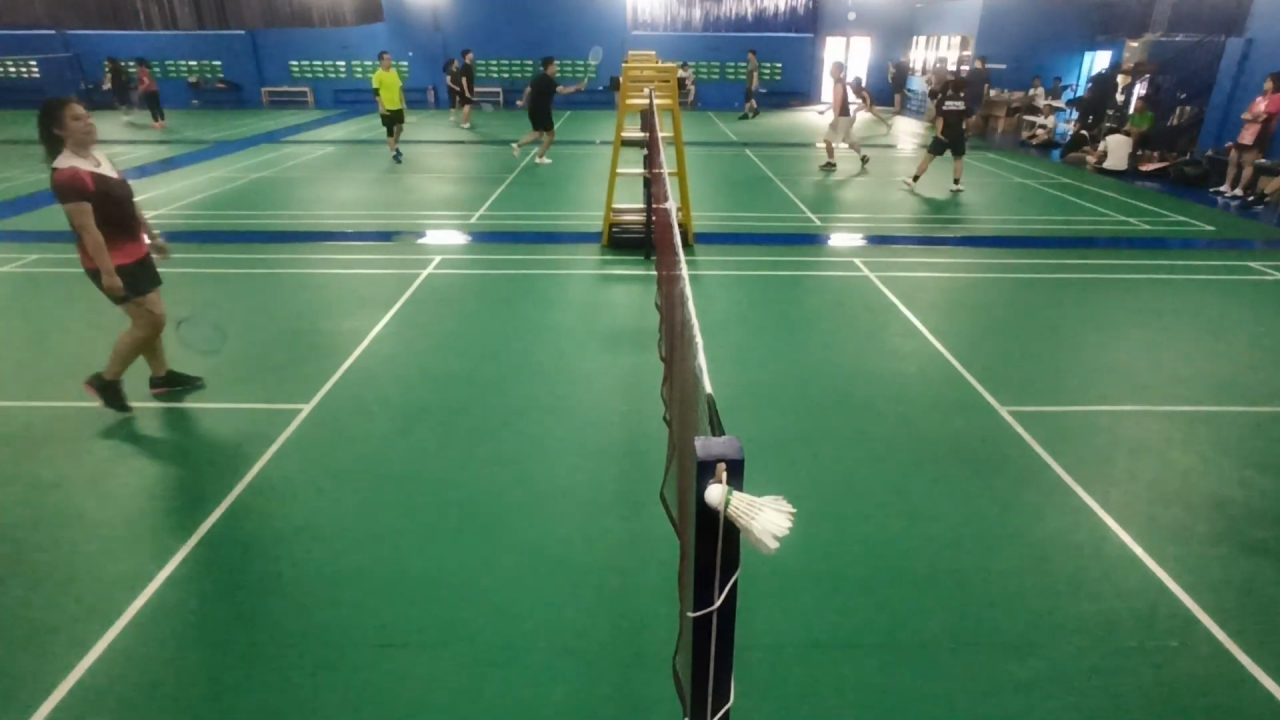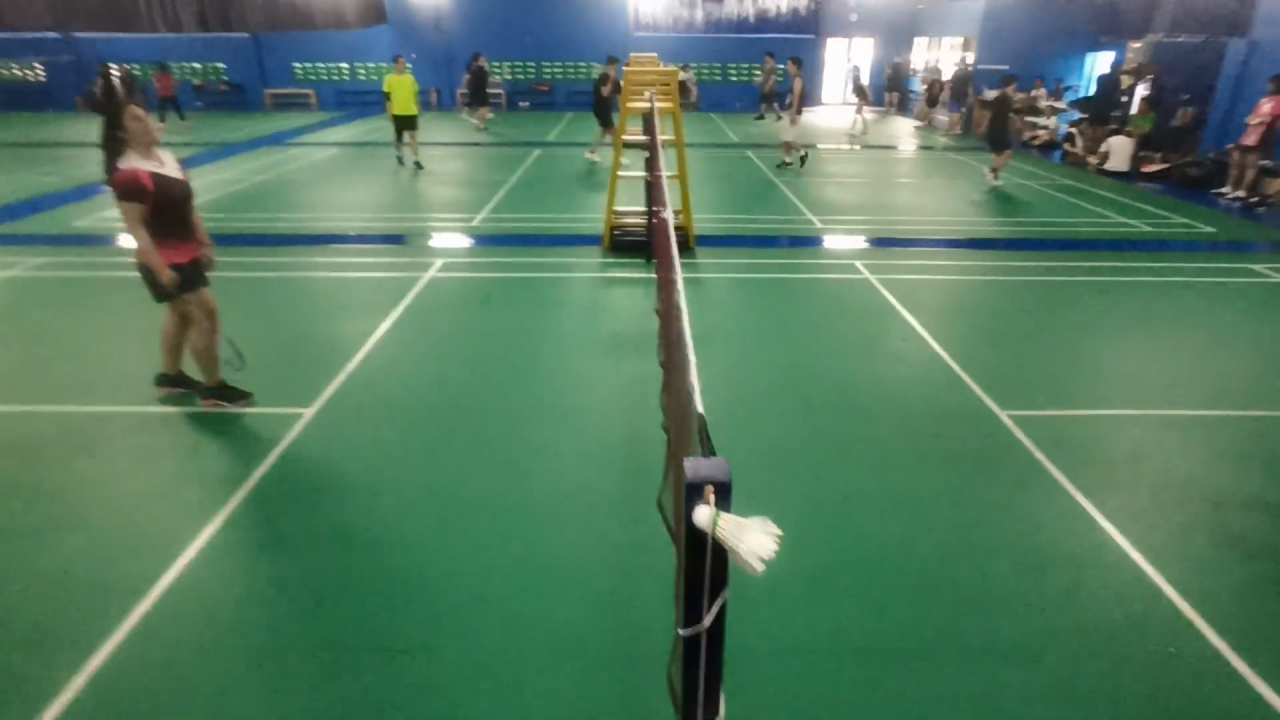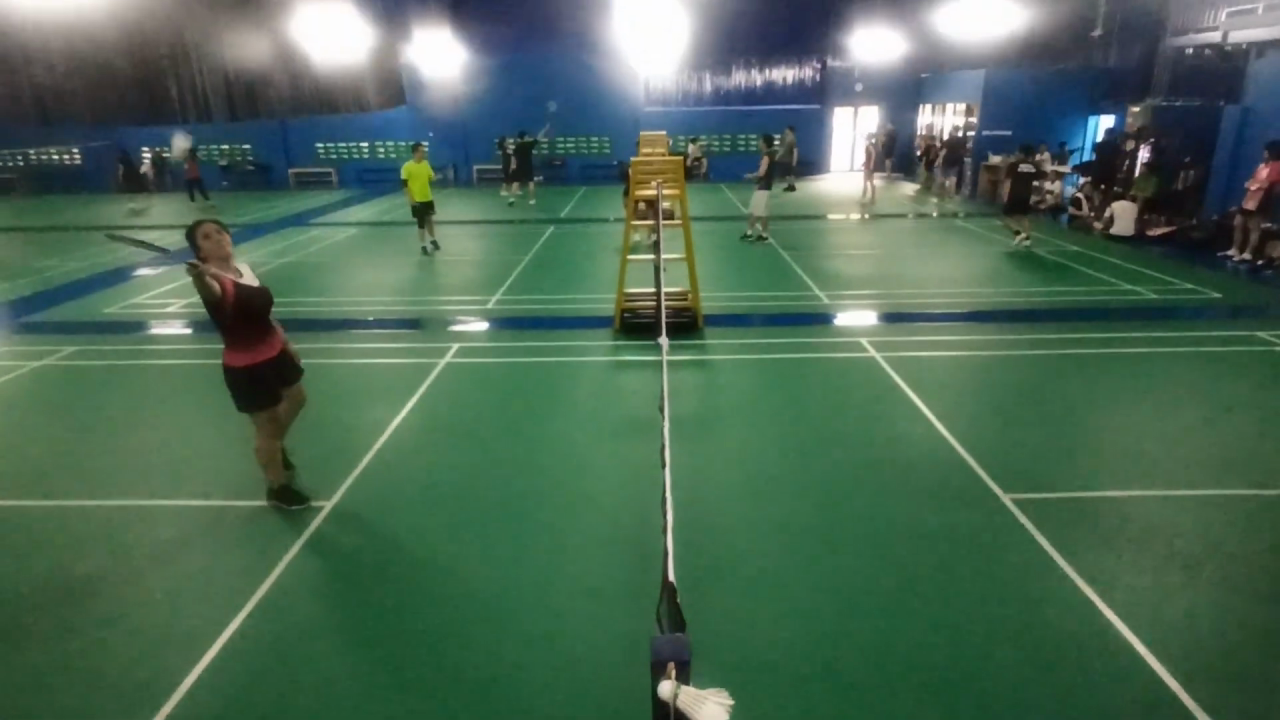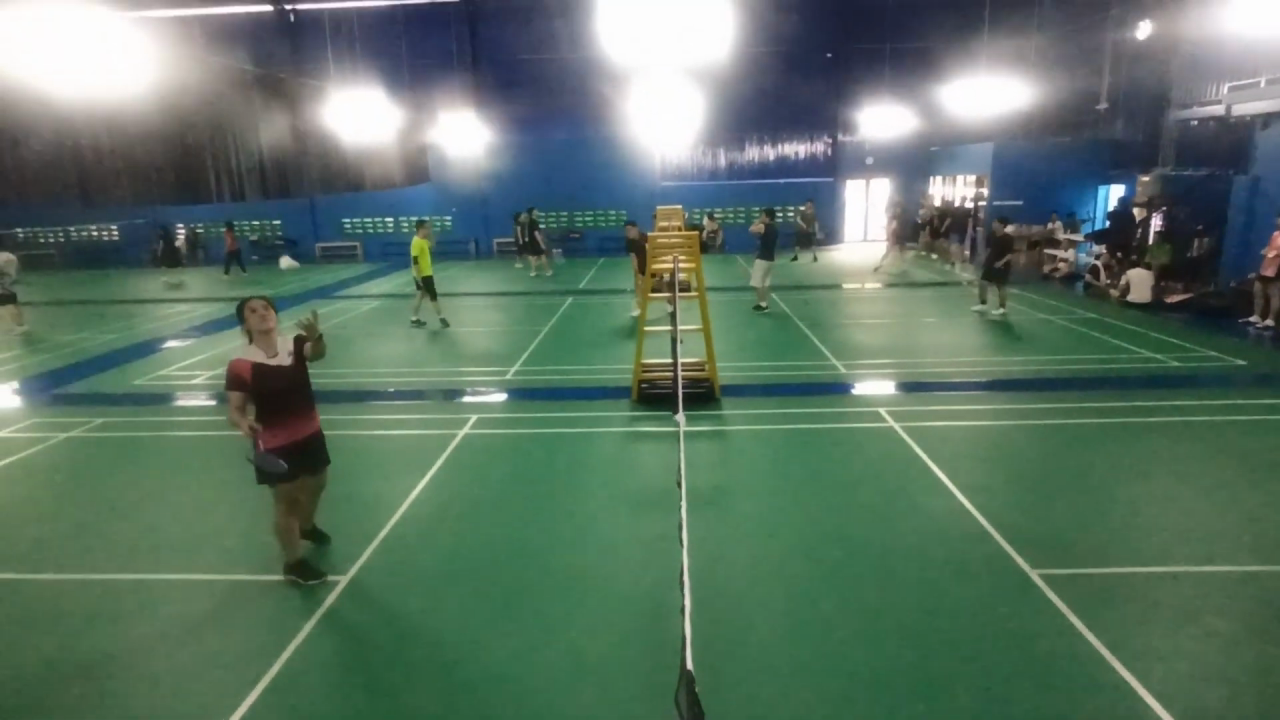
dt=0.7s
person 1, frame 1
left shoulder: (99, 158)
right shoulder: (68, 176)
left elbow: (127, 205)
right elbow: (87, 229)
left wrist: (152, 236)
right wrist: (107, 272)
left hip: (135, 252)
right hip: (112, 264)
left knee: (153, 316)
right knee: (150, 321)
left ankle: (162, 376)
right ankle: (107, 380)
person 1, frame 2
left shoulder: (169, 159)
right shoulder: (127, 175)
right elbow: (136, 228)
left wrist: (205, 246)
right wrist: (159, 268)
left hip: (187, 255)
right hip: (165, 263)
left knee: (181, 314)
right knee: (207, 317)
left ankle: (170, 375)
right ankle: (214, 388)
person 1, frame 3
left shoulder: (246, 269)
right shoulder: (212, 279)
right elbow: (210, 291)
left wrist: (286, 342)
right wrist: (200, 278)
left hip: (274, 352)
right hip: (245, 366)
left knee: (297, 400)
right knee: (269, 425)
left ankle: (275, 449)
right ankle: (278, 488)
person 1, frame 4
left shoulder: (296, 343)
right shoulder: (240, 365)
left elbow: (317, 354)
right elbow: (235, 409)
left wrist: (315, 335)
right wrist: (244, 423)
left hip: (309, 435)
right hip: (273, 445)
left knee: (315, 487)
right knee: (288, 502)
left ankle: (306, 526)
right ankle: (294, 562)
